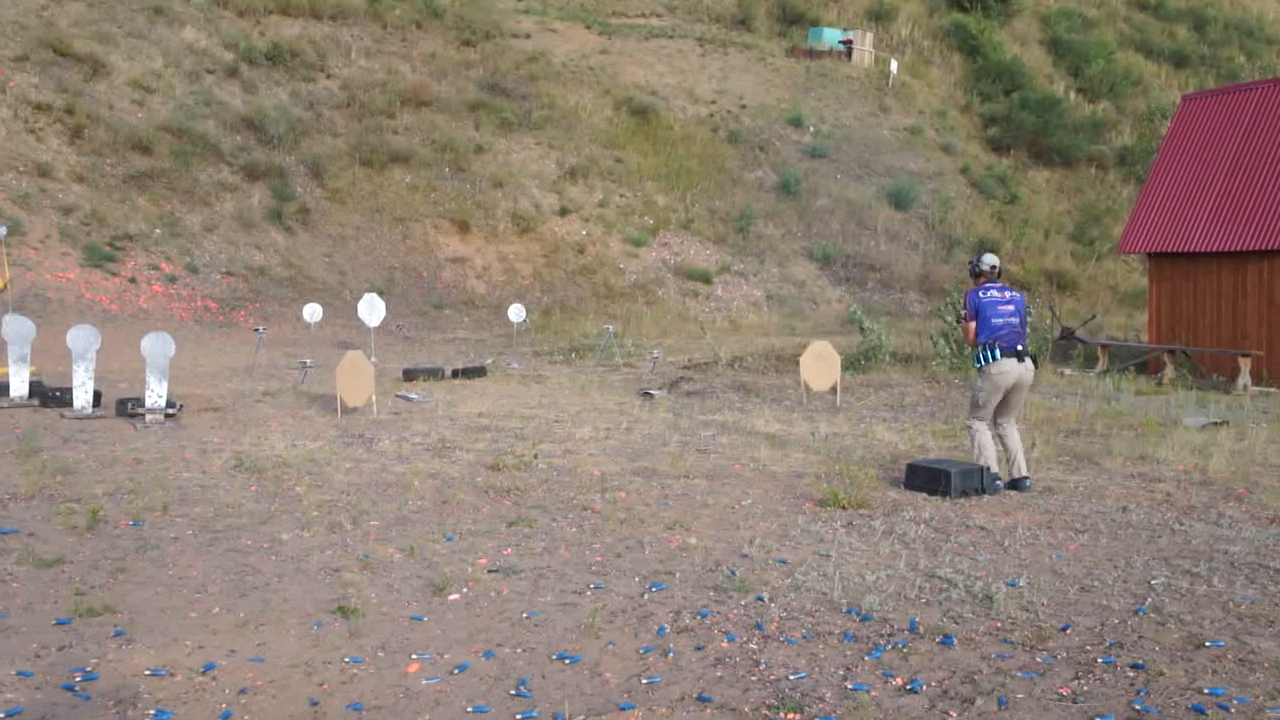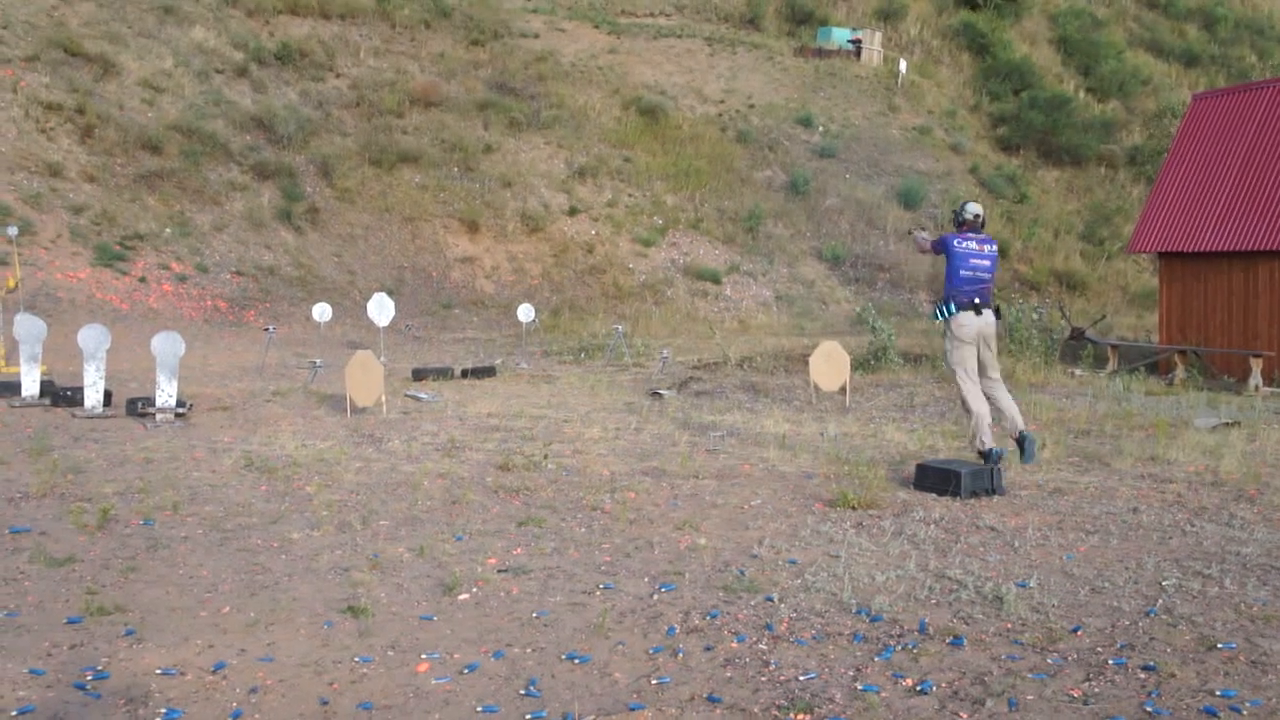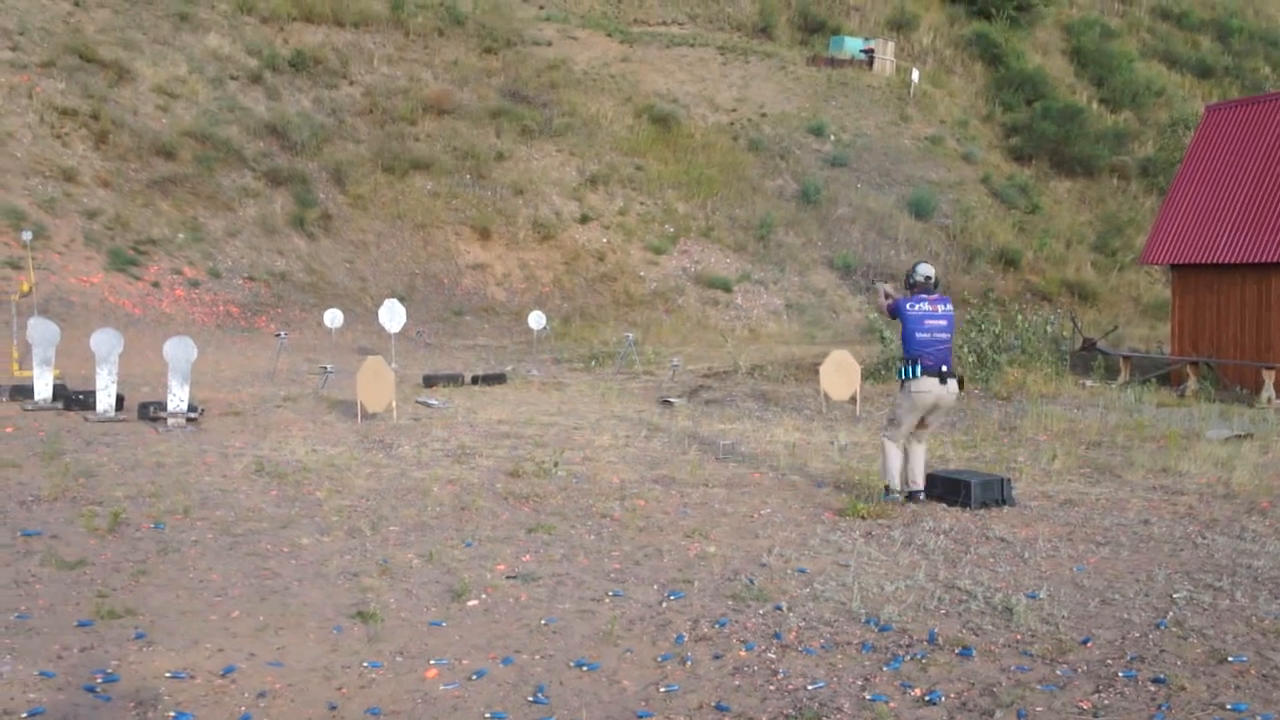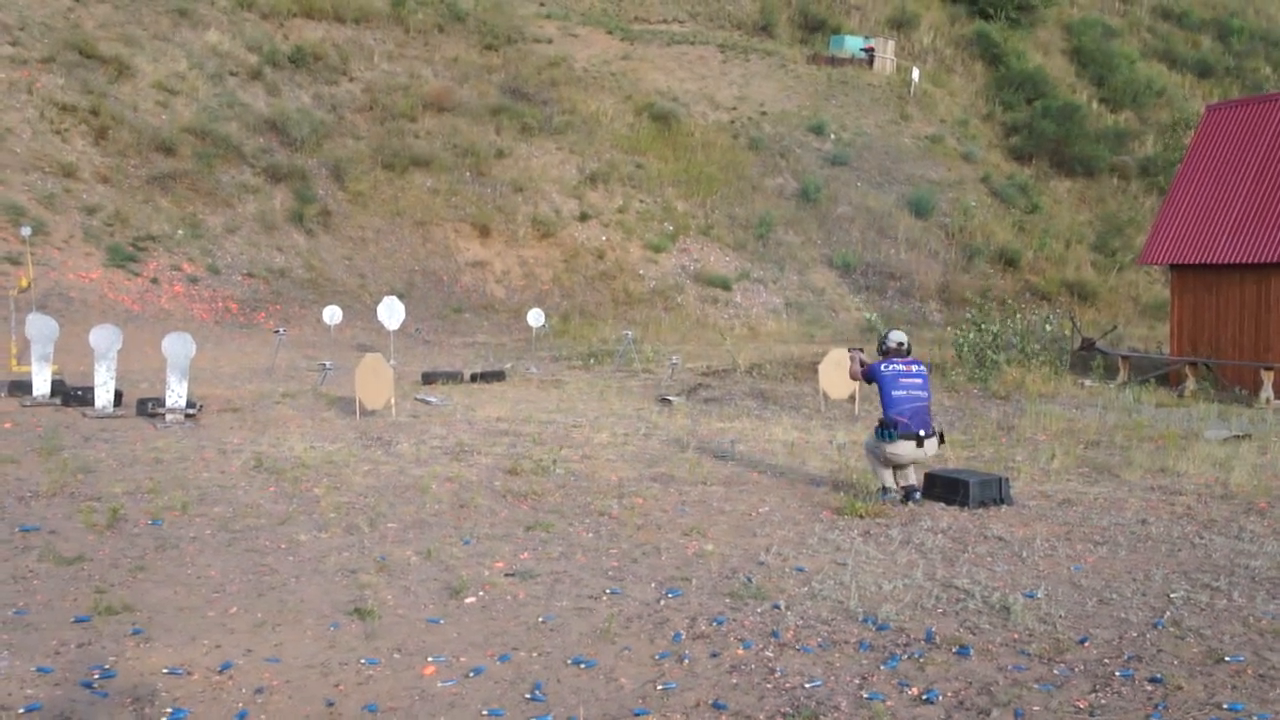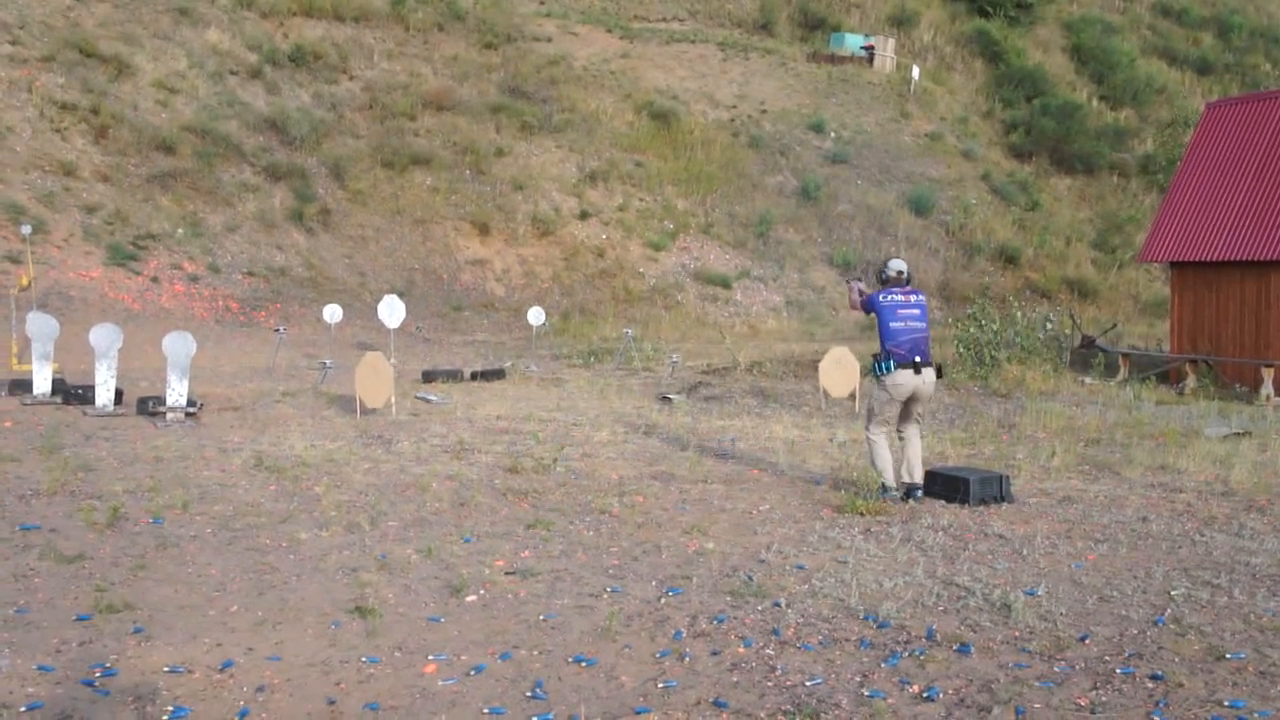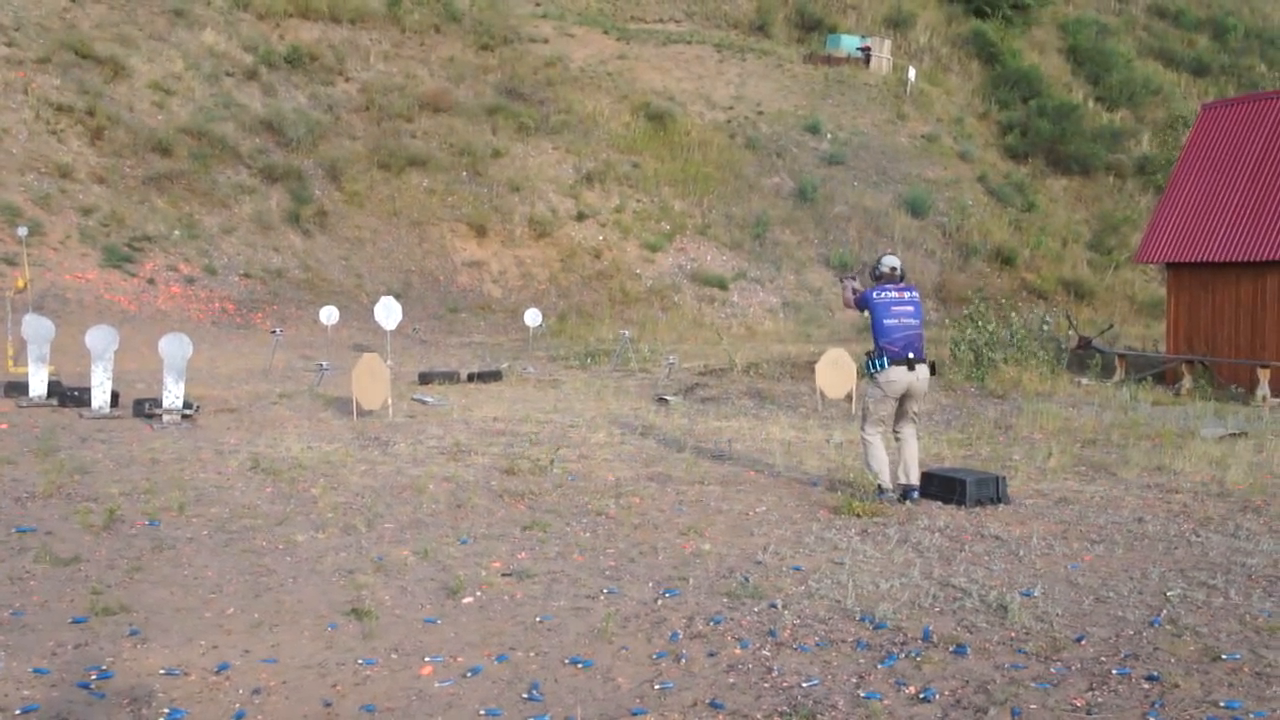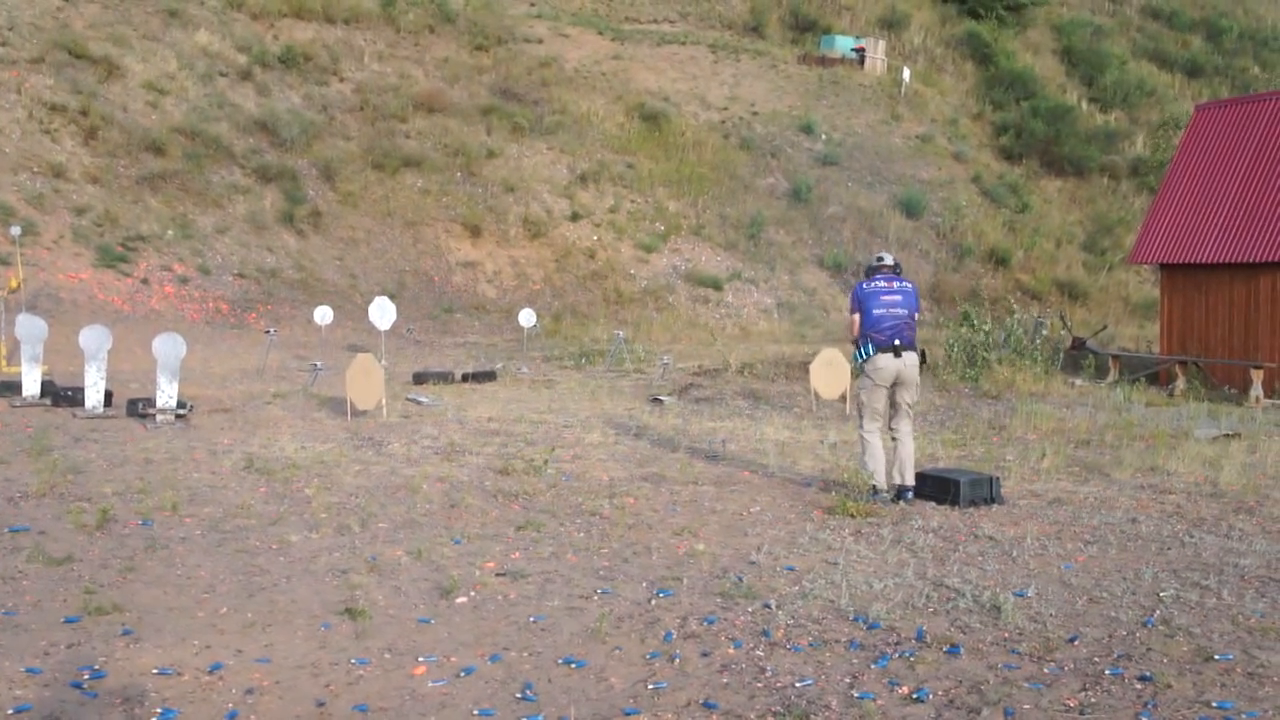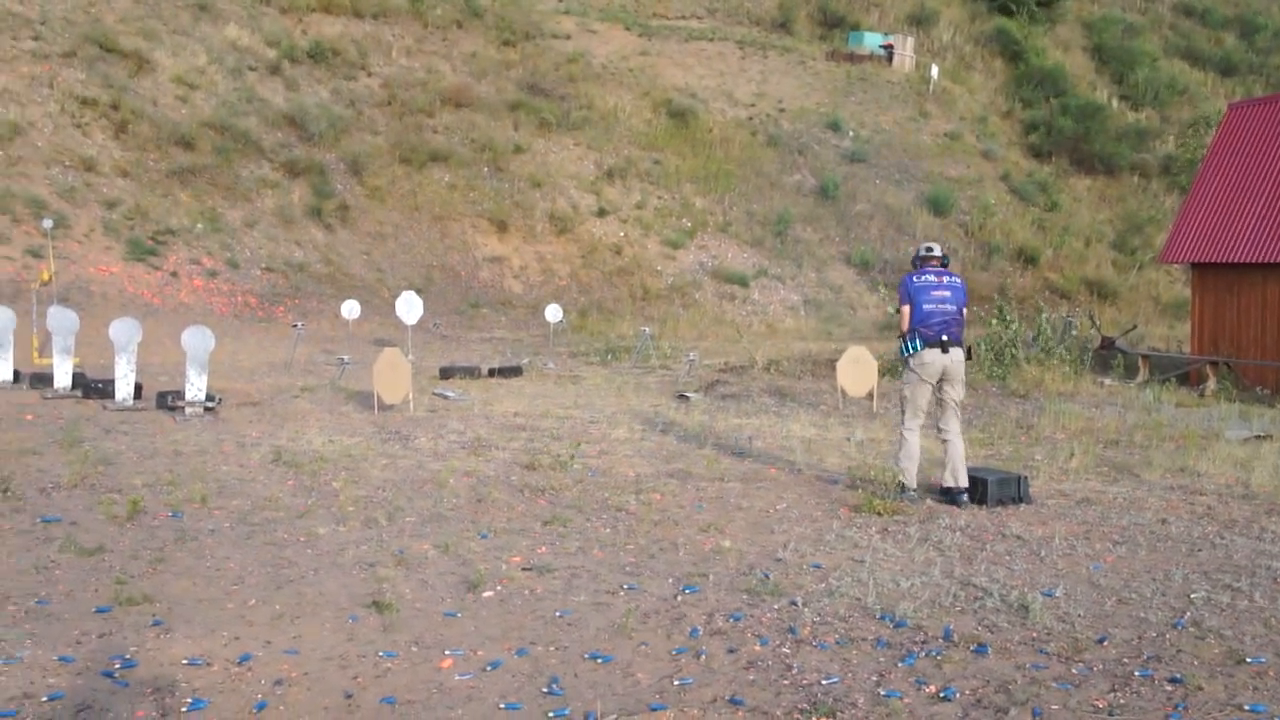
dt=0.5s
person 1, frame 1
left shoulder: (974, 295)
right shoulder: (1017, 295)
left elbow: (970, 339)
left wrist: (966, 323)
left hip: (996, 367)
right hip: (1025, 366)
left knee: (978, 423)
right knee: (1006, 423)
left ankle: (991, 476)
right ankle: (1020, 476)
person 1, frame 2
left shoulder: (951, 240)
right shoulder: (992, 244)
left elbow: (925, 248)
left wrist: (918, 238)
right wrist: (927, 236)
left hip: (960, 319)
right hip: (986, 319)
left knee: (968, 387)
right knee: (992, 382)
left ankle: (988, 447)
right ankle: (1021, 434)
person 1, frame 3
left shoulder: (905, 305)
right shoulder: (947, 304)
left elbow: (885, 308)
left wrist: (882, 293)
right wrist: (893, 293)
left hip: (919, 385)
right hip: (949, 386)
left knee: (892, 437)
right knee: (917, 435)
left ankle: (893, 490)
right ankle: (917, 489)
person 1, frame 4
left shoulder: (880, 367)
right shoulder: (921, 368)
left elbow: (855, 375)
left wrist: (855, 359)
left hip: (900, 445)
right hip: (928, 447)
left knee: (873, 445)
left ankle: (889, 489)
right ankle: (910, 488)
person 1, frame 5
left shoulder: (879, 298)
right shoulder: (920, 297)
left elbow: (855, 305)
left wrist: (854, 290)
left hip: (896, 376)
right hip: (926, 375)
left knee: (876, 430)
right knee: (910, 429)
left ankle: (889, 486)
right ankle: (914, 484)
person 1, frame 6
left shoulder: (872, 295)
right shoulder: (914, 294)
left elbow: (849, 303)
left wrist: (847, 287)
left hip: (889, 372)
right hip: (920, 371)
left knee: (872, 432)
right knee: (907, 430)
left ankle: (886, 488)
right ankle: (910, 486)
person 1, frame 7
left shoulder: (861, 289)
right shoulder: (910, 287)
left elbow: (854, 333)
right elbow: (912, 323)
left hip: (877, 360)
right hip: (909, 359)
left knee: (871, 428)
right knee: (903, 427)
left ankle: (880, 488)
right ankle: (906, 487)
person 1, frame 8
left shoulder: (909, 281)
right shoulder: (958, 283)
left elbow: (904, 326)
right elbow: (962, 321)
left hip: (923, 355)
right hip: (954, 355)
left knee: (911, 425)
right knee: (951, 426)
left ankle: (908, 487)
right ankle: (958, 488)
